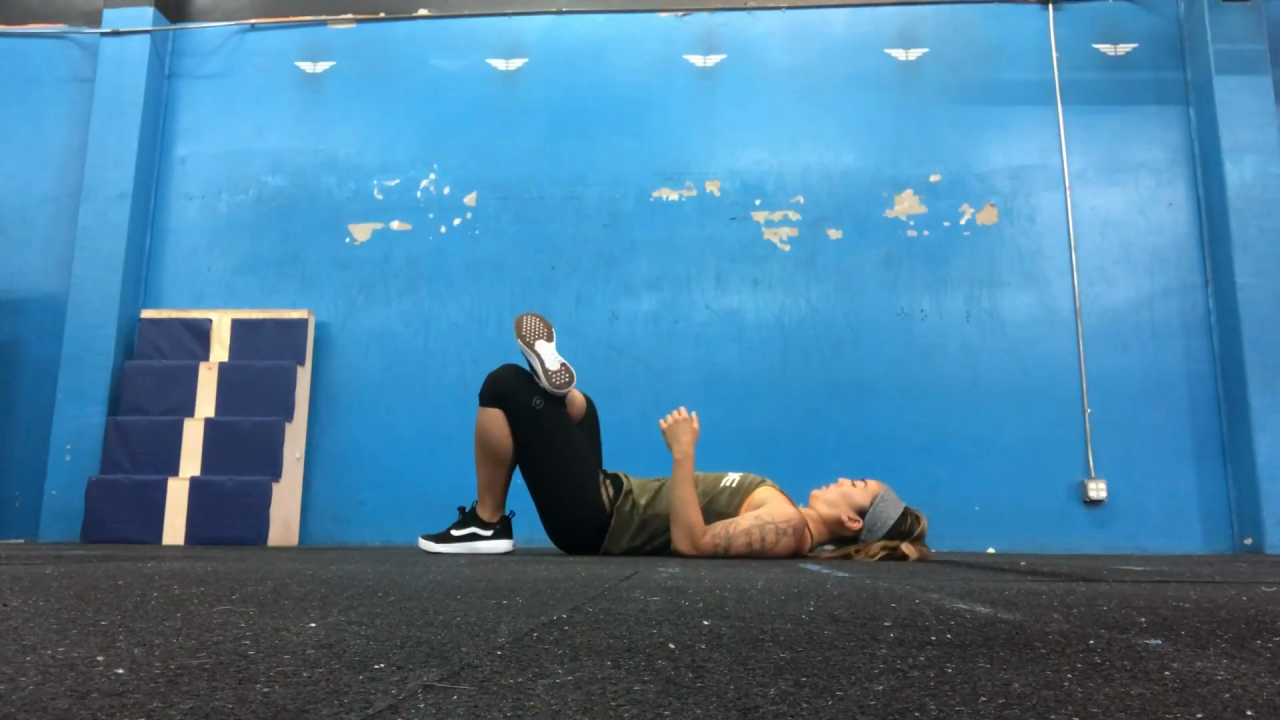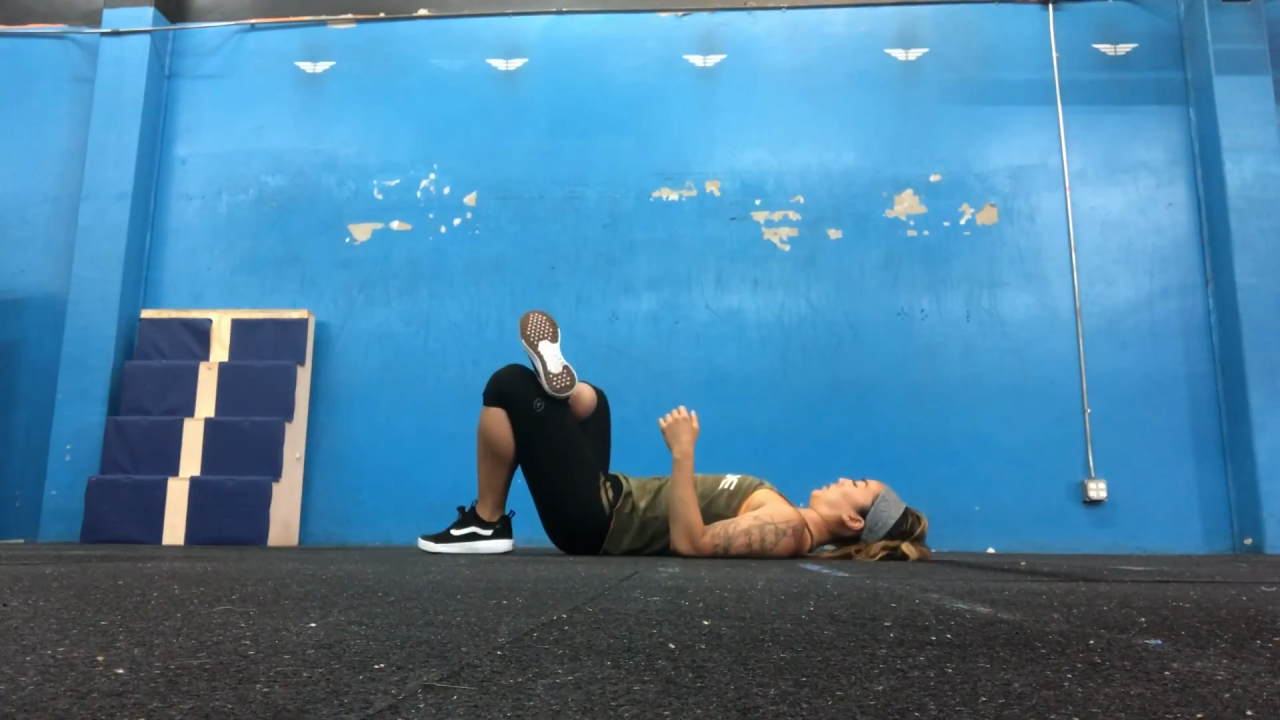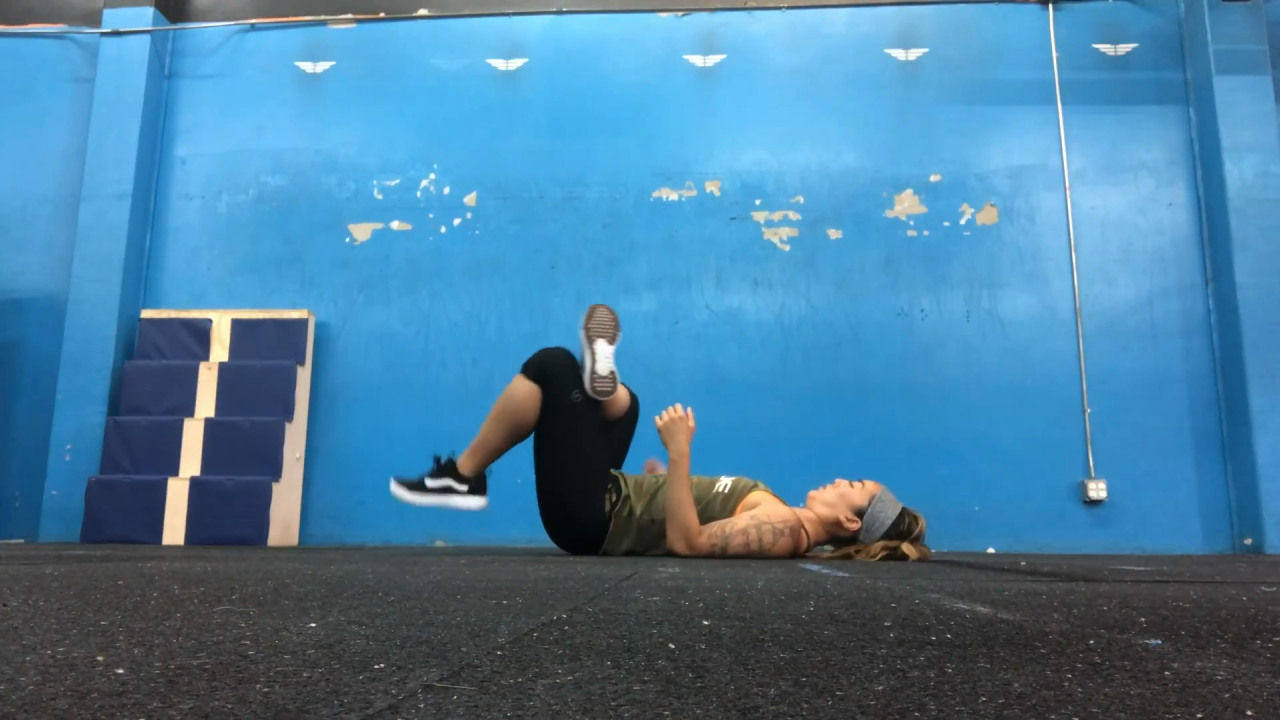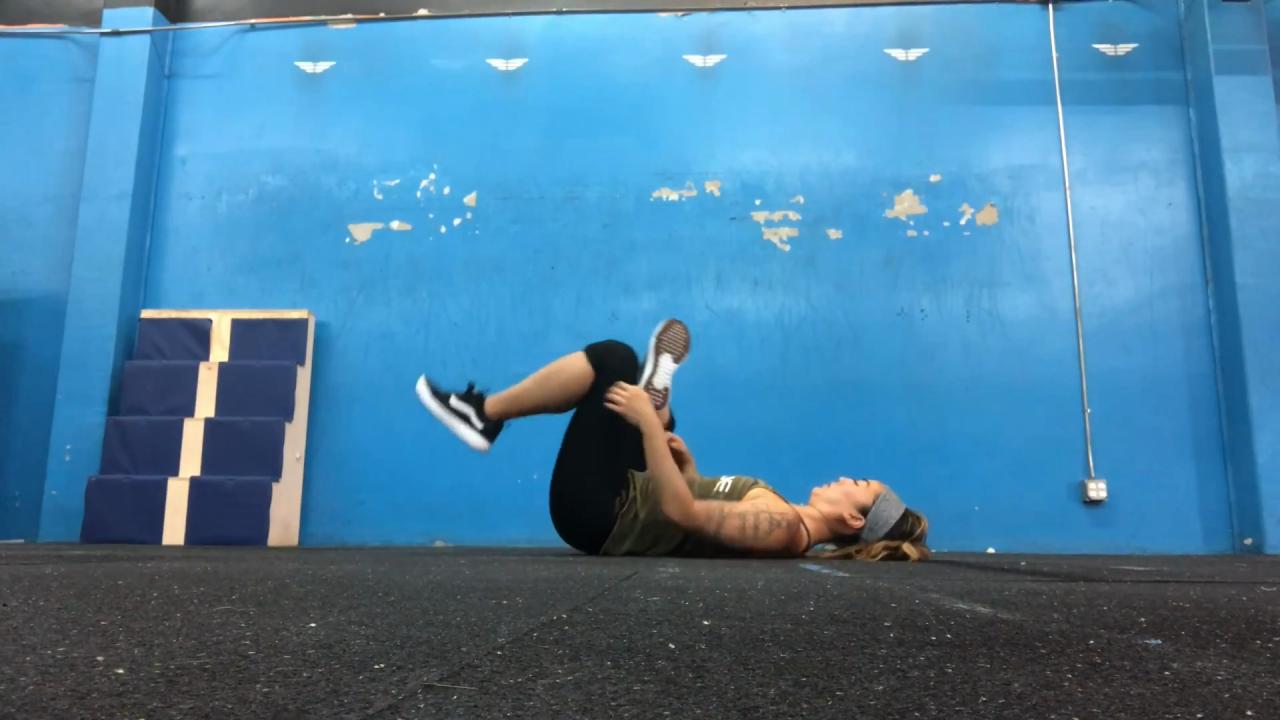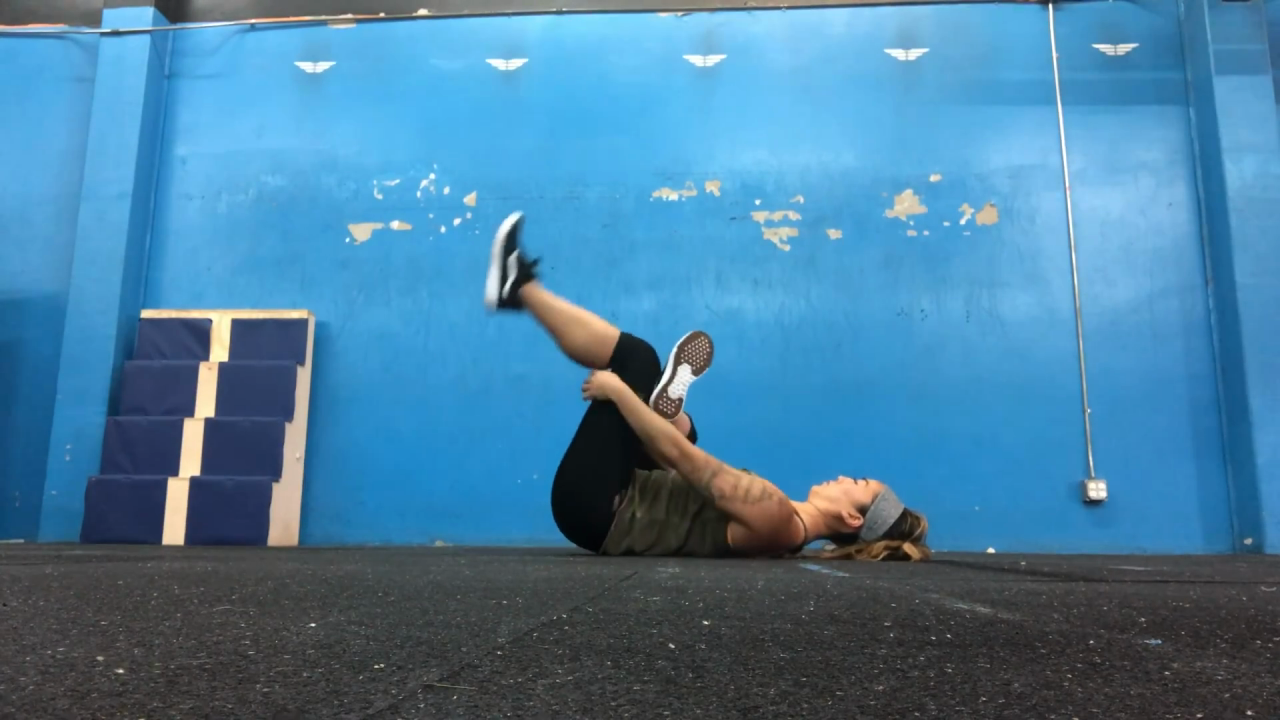
dt=0.4s
person 1, frame 1
left shoulder: (787, 530)
right shoulder: (789, 520)
left elbow: (689, 541)
left wrist: (683, 453)
left hip: (592, 520)
right hip: (606, 505)
left knee: (506, 384)
left ankle: (486, 524)
right ankle: (556, 382)
person 1, frame 2
left shoulder: (788, 532)
right shoulder: (792, 523)
left elbow: (690, 541)
left wrist: (683, 453)
left hip: (592, 521)
right hip: (605, 506)
left knee: (511, 385)
left ankle: (486, 522)
right ankle: (560, 383)
person 1, frame 3
left shoulder: (783, 533)
right shoulder: (785, 523)
left elbow: (685, 541)
left wrist: (679, 452)
right wrist: (677, 472)
left hip: (589, 520)
right hip: (605, 507)
left knee: (553, 364)
left ankle: (463, 475)
right ankle: (605, 387)
person 1, frame 4
left shoulder: (783, 529)
right shoulder: (784, 520)
left elbow: (681, 510)
left wrist: (642, 420)
right wrist: (686, 463)
left hip: (597, 518)
right hip: (611, 511)
left knee: (611, 361)
left ankle: (485, 415)
person 1, frame 5
left shoulder: (777, 519)
right shoulder: (787, 523)
left elbow: (682, 457)
right elbow: (687, 463)
left wrist: (616, 390)
left hip: (595, 513)
right hip: (610, 515)
left knee: (636, 359)
left ankle: (522, 288)
right ankle: (665, 403)
